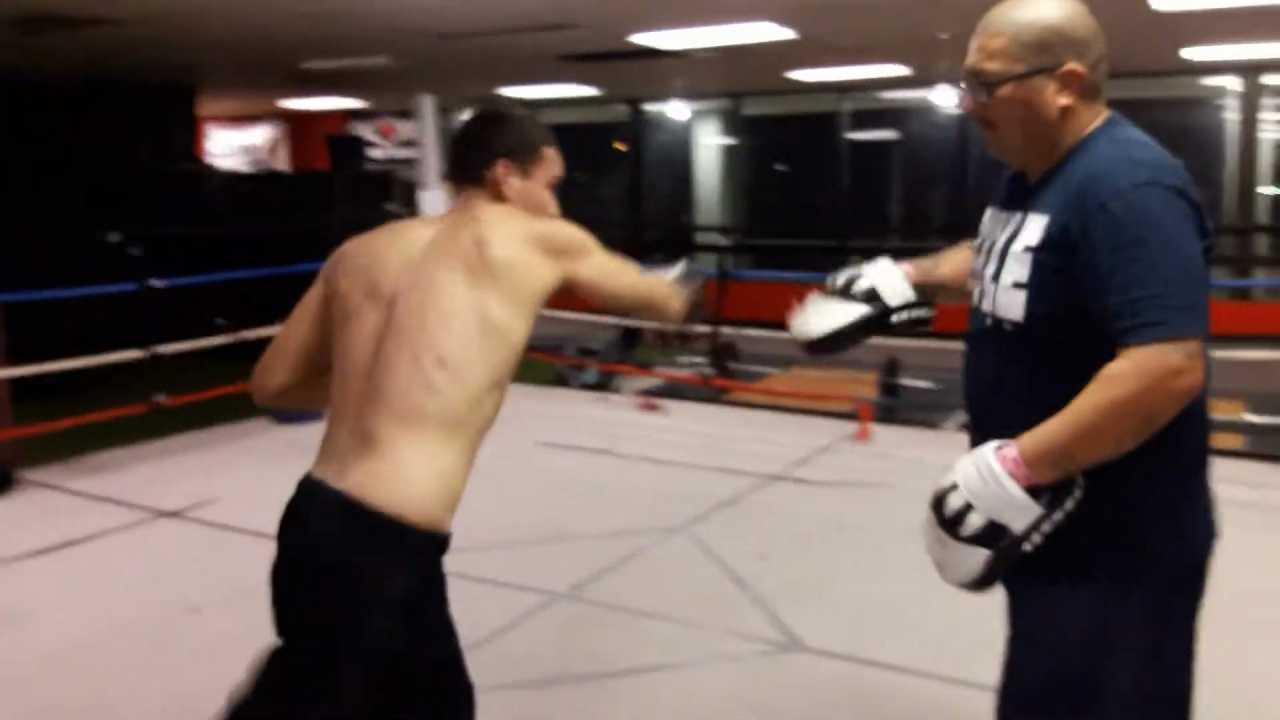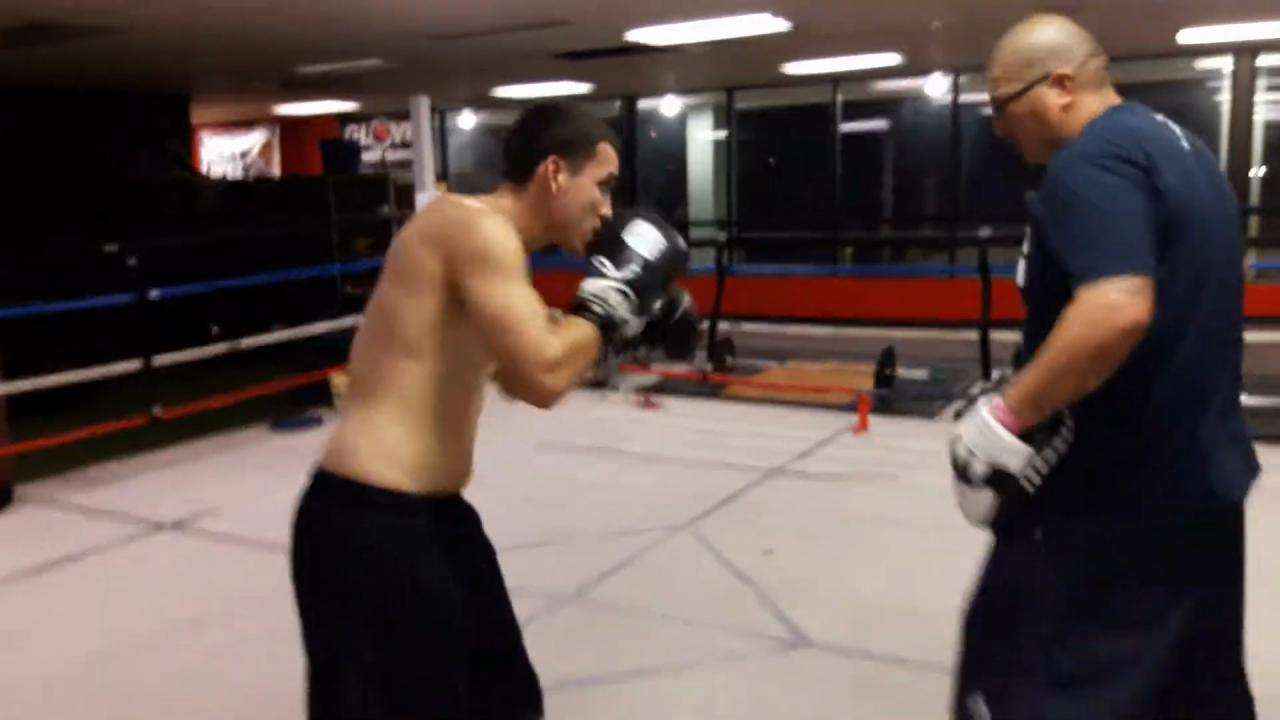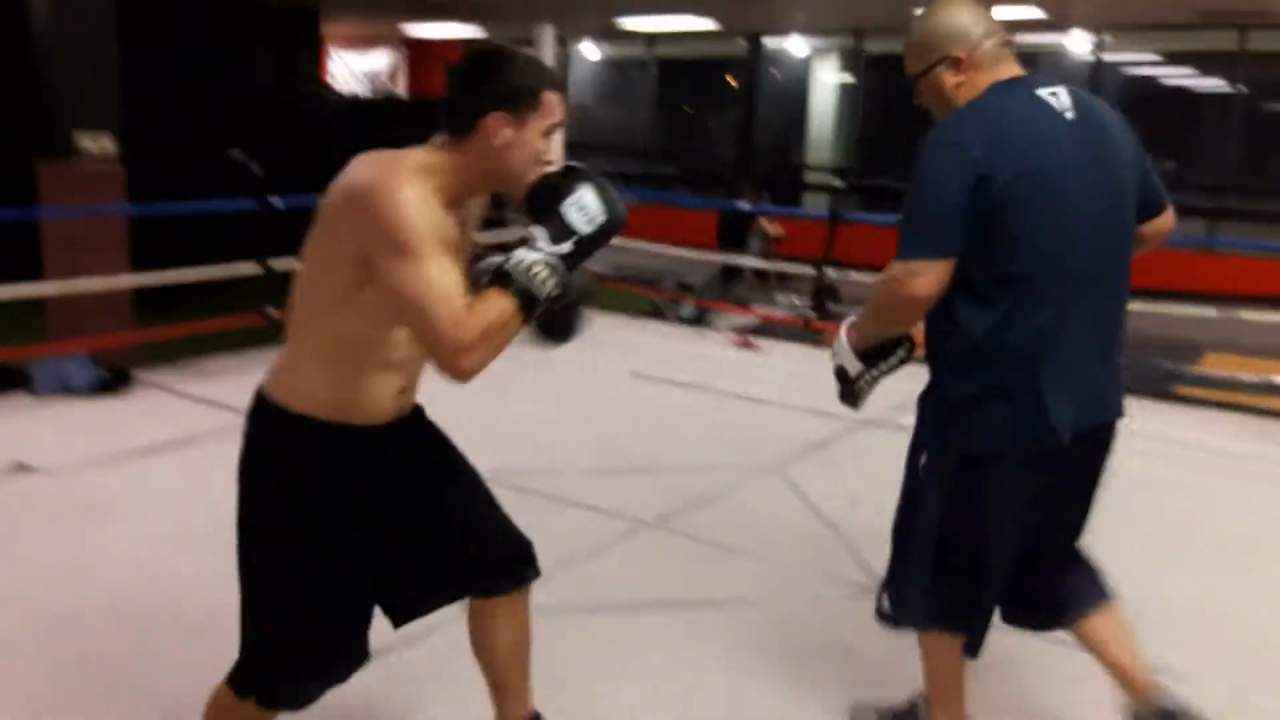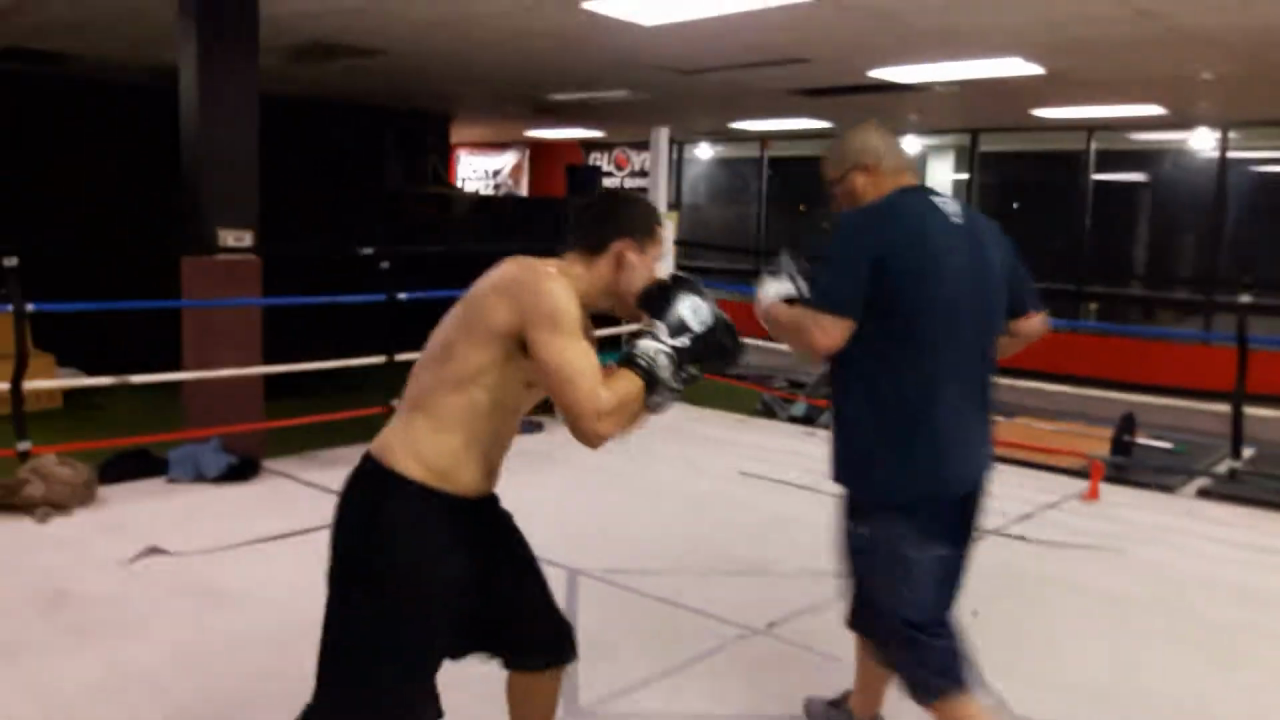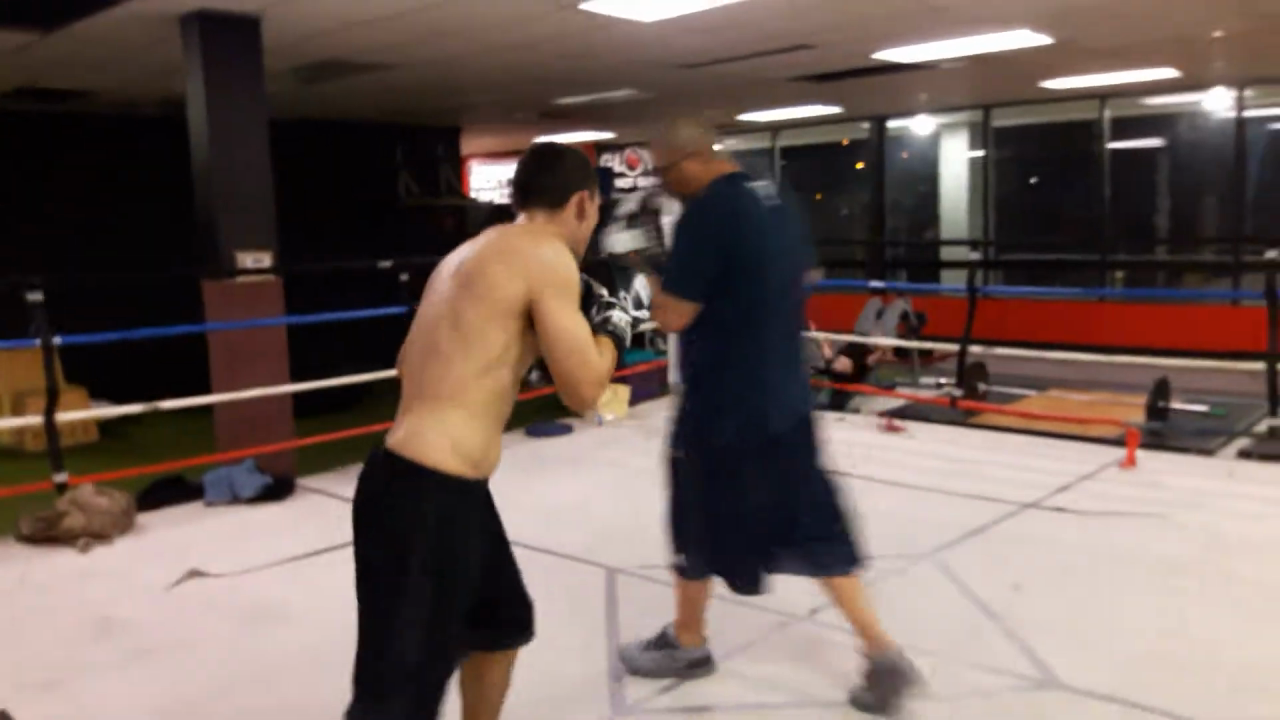
dt=0.5s
person 1, frame 1
left shoulder: (1129, 188)
right shoulder: (1032, 176)
left elbow: (1167, 369)
right elbow: (996, 266)
left wrist: (1013, 468)
right wrist: (902, 275)
left hip: (1116, 535)
right hip: (1064, 521)
person 1, frame 2
left shoulder: (1092, 161)
right shoulder: (1184, 151)
left elbow: (1113, 311)
left wrist: (1009, 416)
left hip: (1113, 480)
right hip: (1208, 463)
left knee: (1013, 657)
person 1, frame 3
left shoulder: (959, 139)
right shoulder: (1101, 119)
left elbow: (918, 284)
right elbow: (1157, 225)
left wrist: (858, 338)
left hip: (990, 407)
right hip: (1086, 401)
left knee: (937, 566)
right knee: (1041, 558)
person 1, frame 4
left shoulder: (867, 229)
right shoulder: (980, 228)
left elbow: (822, 336)
right elbow: (1029, 325)
left wrist: (775, 306)
left hip: (893, 459)
right hip: (960, 453)
left knee: (905, 625)
right knee: (898, 593)
person 1, frame 5
left shoulder: (707, 214)
right shoulder: (777, 205)
left elbow: (674, 313)
right elbow: (802, 277)
left wrist: (631, 261)
left hip: (723, 409)
right hip: (783, 400)
left knee: (700, 527)
right knee: (811, 528)
left ankle: (685, 643)
right ankle: (883, 656)
person 2, frame 1
left shoulder: (359, 253)
right shoulder: (537, 241)
left elbow: (272, 386)
right elbow: (661, 300)
right wrist: (674, 289)
left hip: (357, 530)
right hip: (368, 554)
person 2, frame 2
left shoulder: (504, 247)
right shoulder: (472, 226)
left elbow: (524, 369)
right elbow: (544, 376)
left wrist: (629, 320)
right wrist: (621, 281)
left hip: (435, 516)
right hip: (368, 527)
person 2, frame 3
left shoulder: (461, 194)
right shoulder: (393, 190)
right elbow: (460, 351)
left wrist: (511, 289)
right wrist: (547, 249)
left hip: (397, 429)
right hip: (306, 448)
left knee: (502, 566)
person 2, frame 4
left shoulder: (554, 296)
right shoulder: (541, 289)
left elbow: (588, 408)
right elbow: (595, 422)
left wrist: (668, 372)
right wrist: (657, 346)
left hip: (466, 508)
right hip: (401, 511)
left knee: (543, 644)
person 2, frame 5
left shoulder: (472, 253)
right shoulder: (545, 256)
left elbow: (410, 362)
right elbow: (582, 390)
right wrist: (612, 318)
left hip: (447, 489)
right hip: (426, 497)
left knee: (502, 623)
